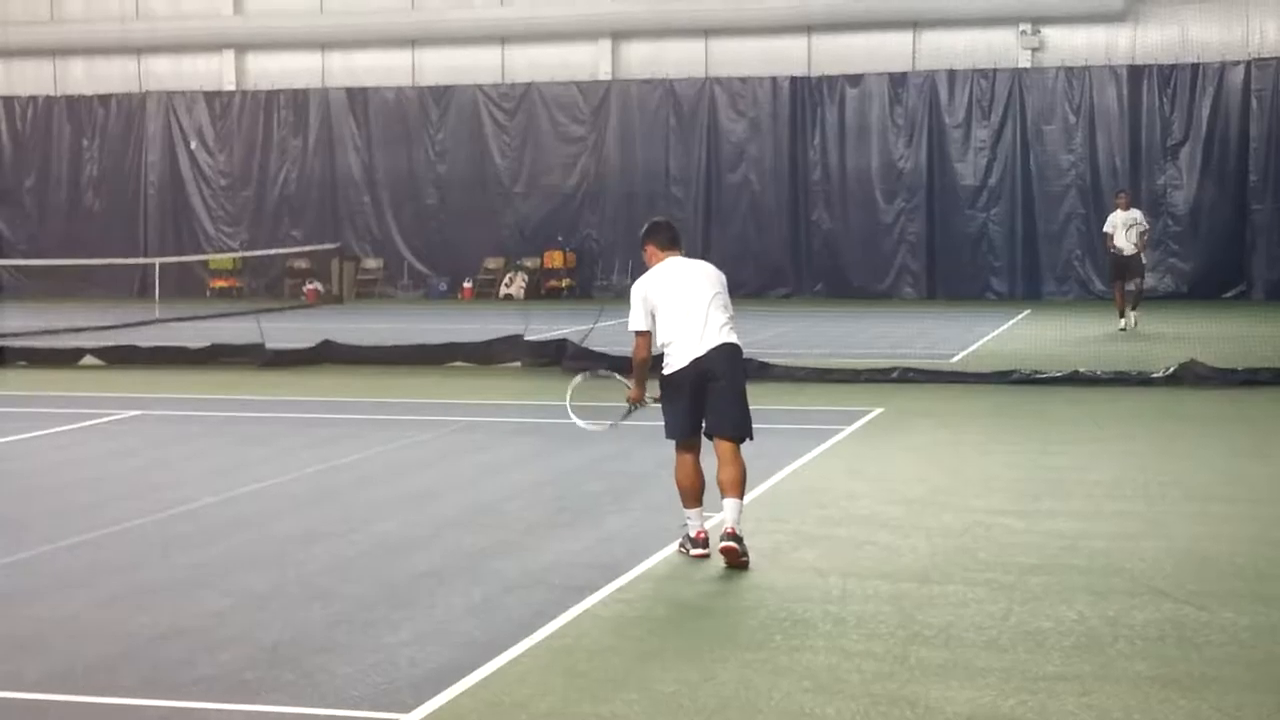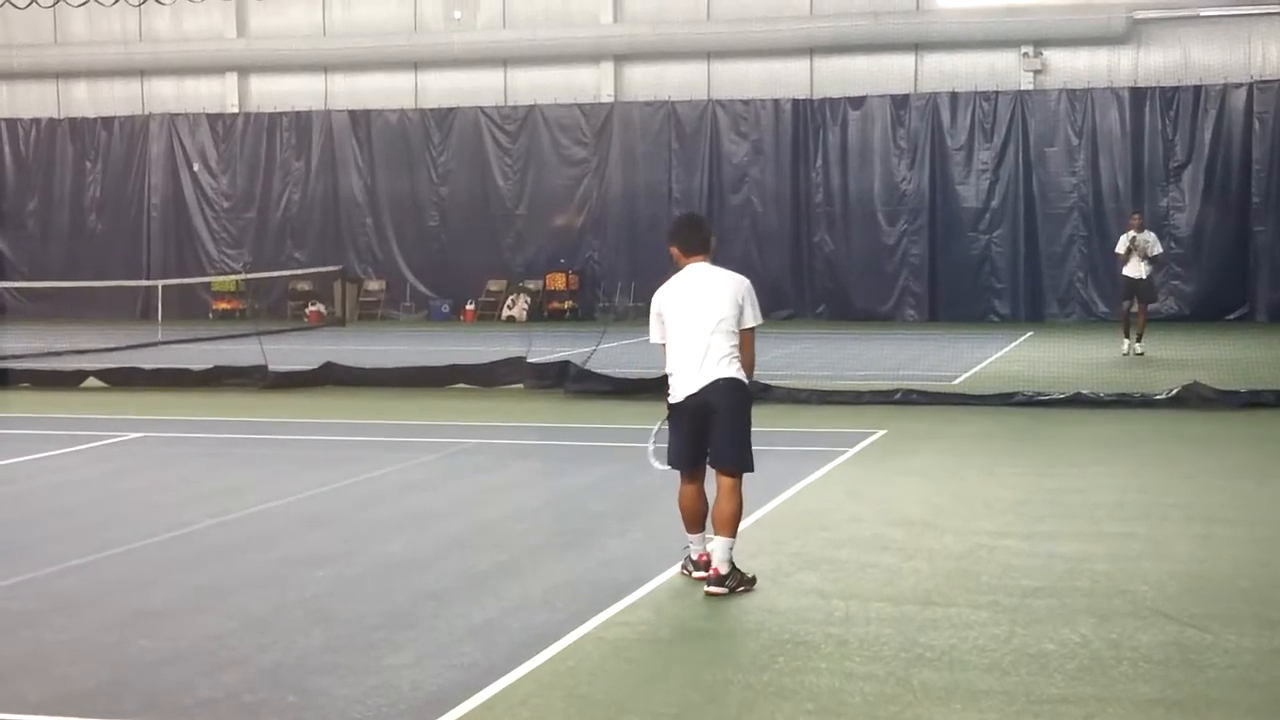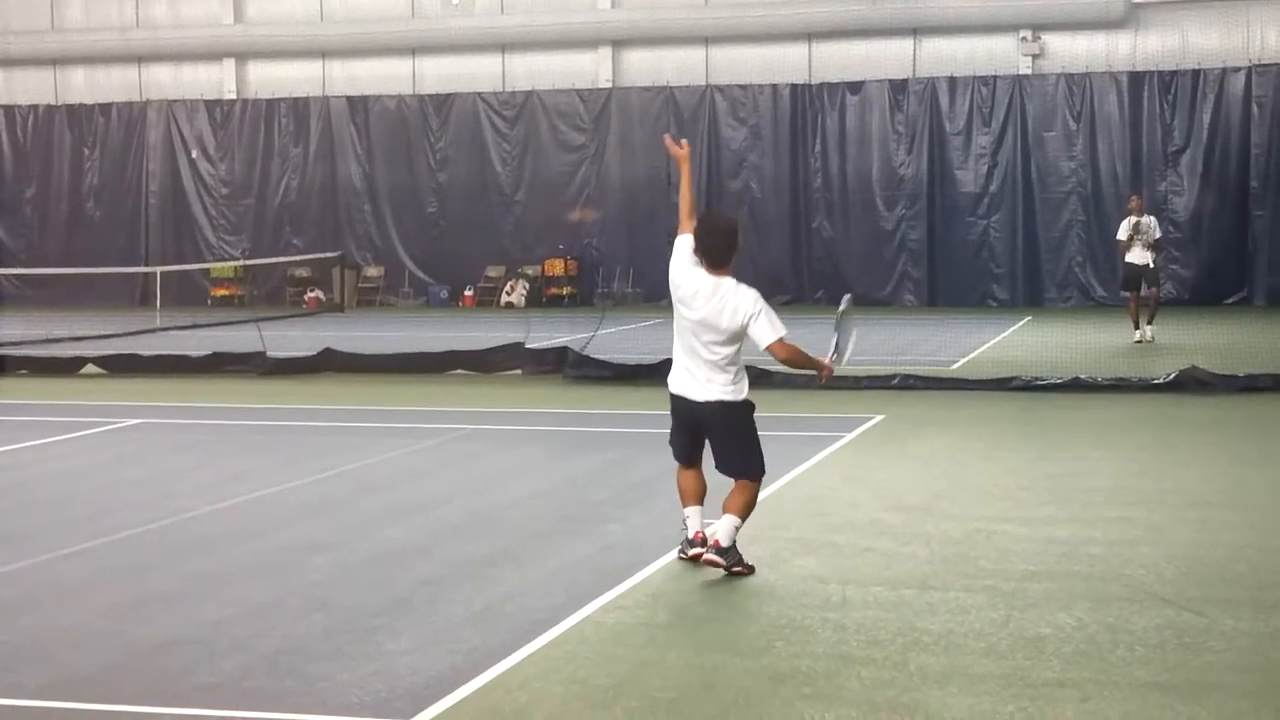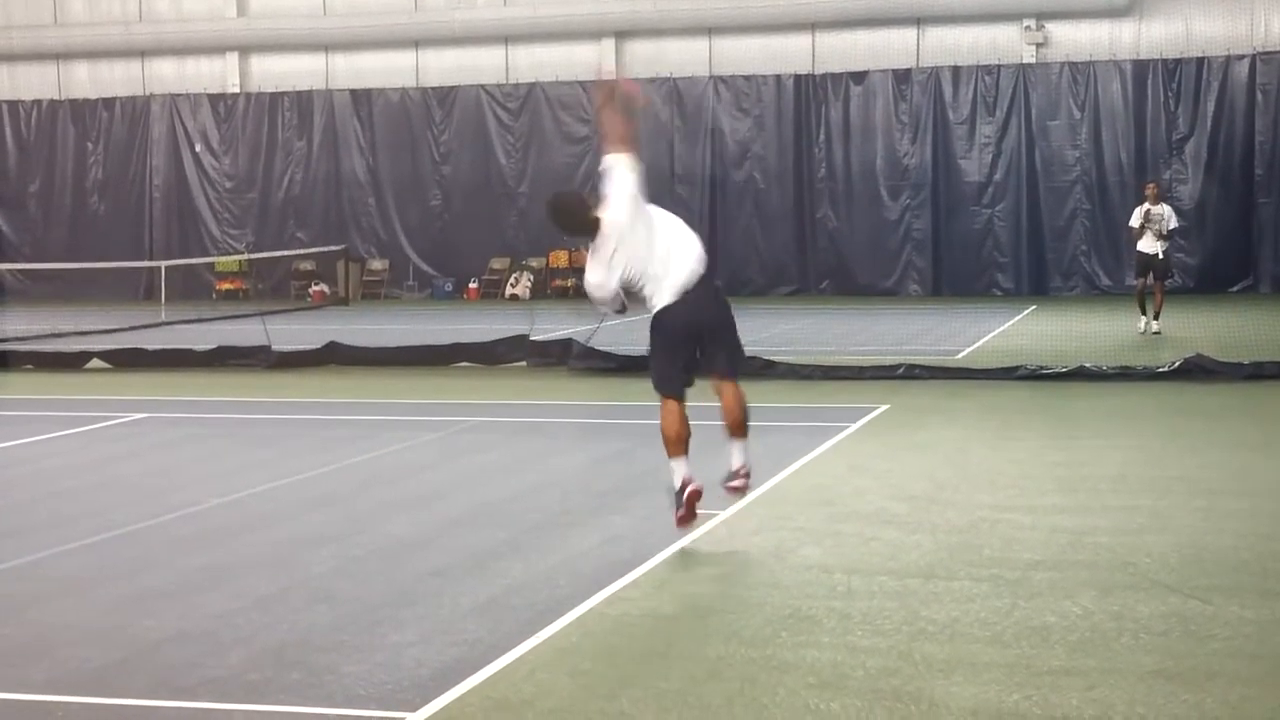
dt=0.7s
person 1, frame 1
left shoulder: (644, 284)
right shoulder: (711, 271)
left elbow: (643, 351)
left wrist: (638, 387)
left hip: (681, 364)
right hip: (724, 354)
left knee: (686, 449)
right knee: (728, 447)
left ankle: (696, 532)
right ankle: (731, 529)
person 1, frame 2
left shoulder: (664, 294)
right shoulder: (738, 284)
right elbow: (747, 350)
left hip: (684, 392)
right hip: (728, 386)
left knee: (690, 477)
right knee: (729, 479)
left ankle: (698, 555)
right ankle: (721, 569)
person 1, frame 3
left shoulder: (682, 277)
right shoulder: (746, 302)
left elbow: (685, 219)
right elbow: (781, 350)
left wrist: (684, 166)
right wrist: (818, 365)
left hip: (683, 396)
right hip: (726, 403)
left knee: (688, 465)
right knee: (748, 480)
left ankle: (694, 533)
right ankle: (721, 541)
person 1, frame 4
left shoulder: (598, 273)
right shoulder: (622, 204)
left elbow: (613, 305)
right elbow: (617, 146)
right wrist: (611, 104)
left hip: (669, 315)
right hip: (703, 293)
left knee: (671, 402)
right knee: (727, 384)
left ankle: (683, 482)
right ankle: (738, 466)
